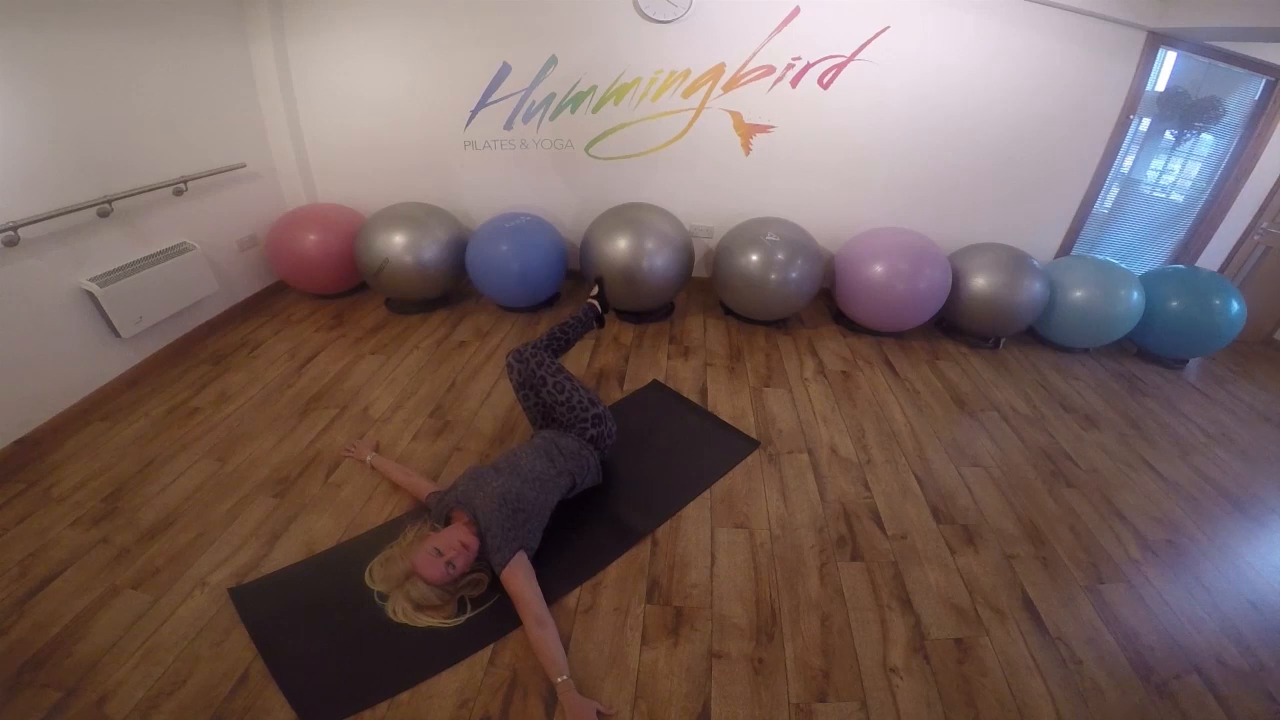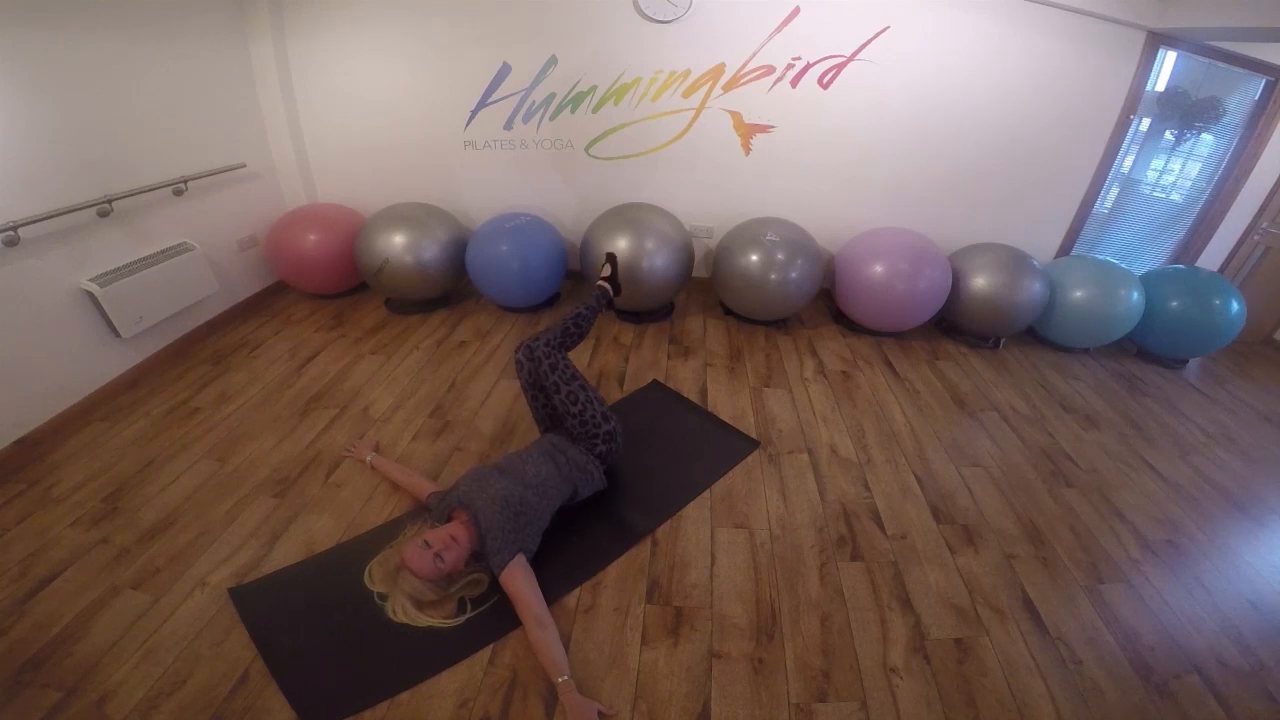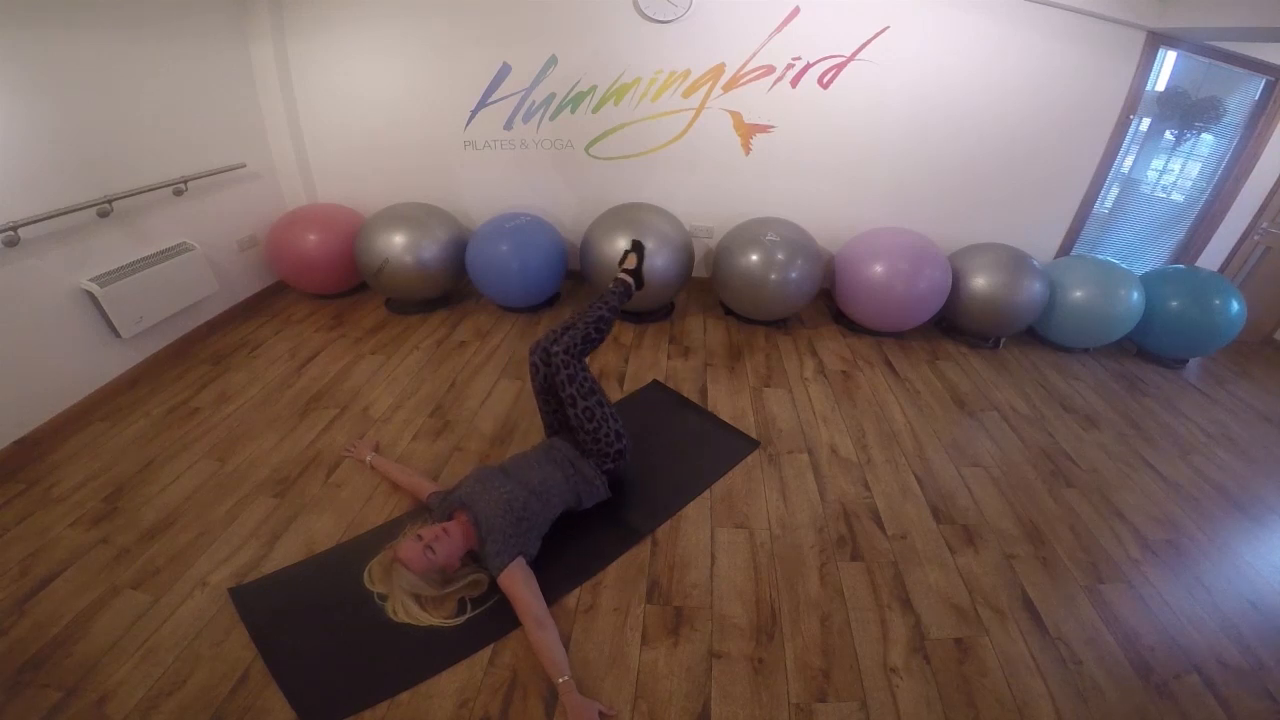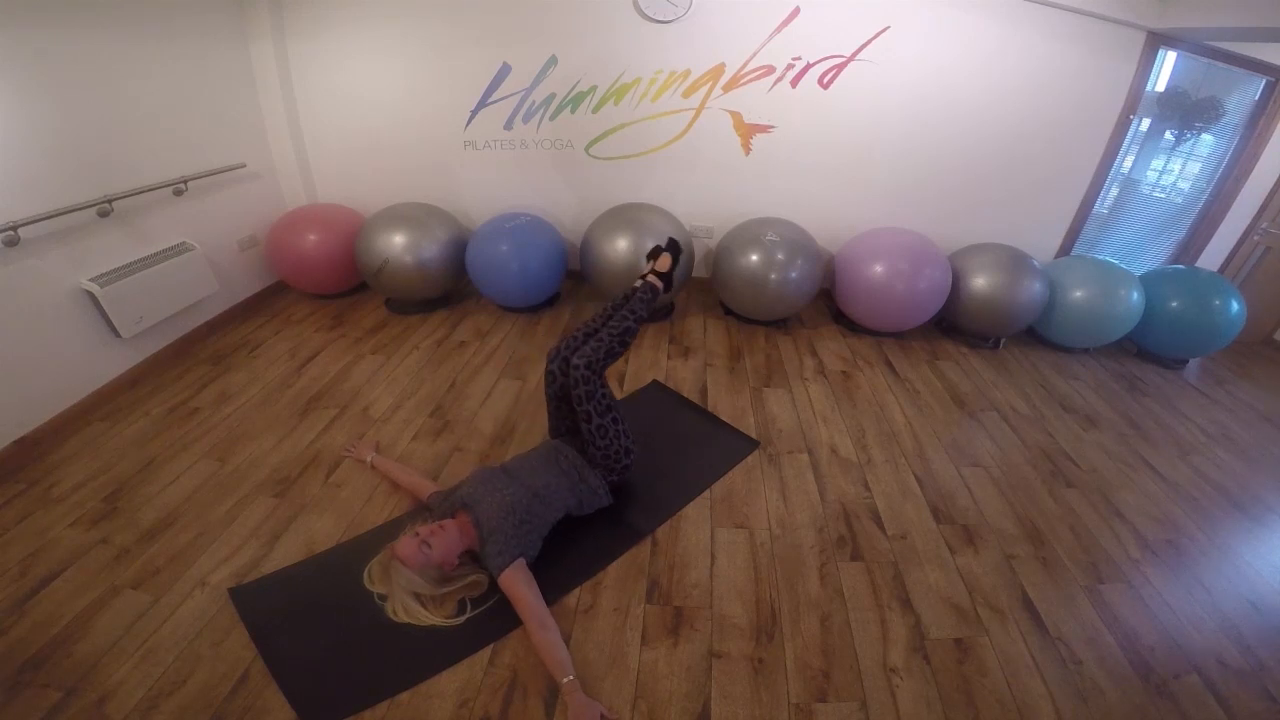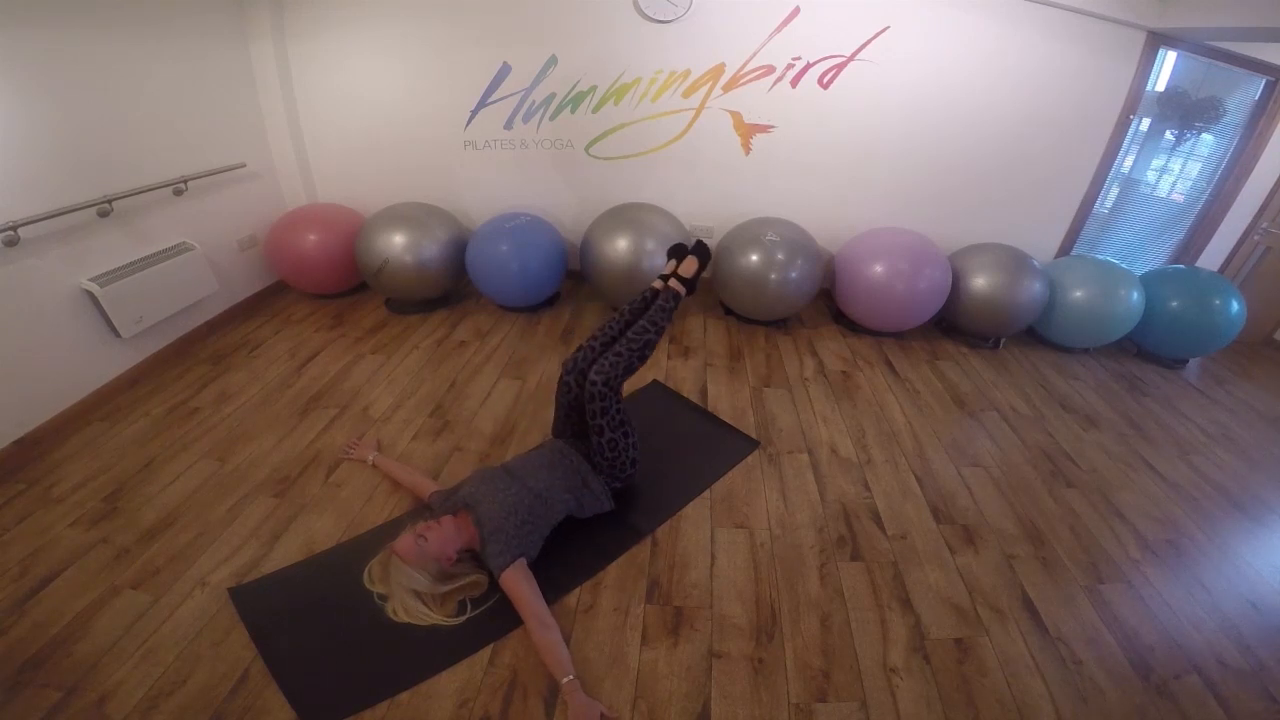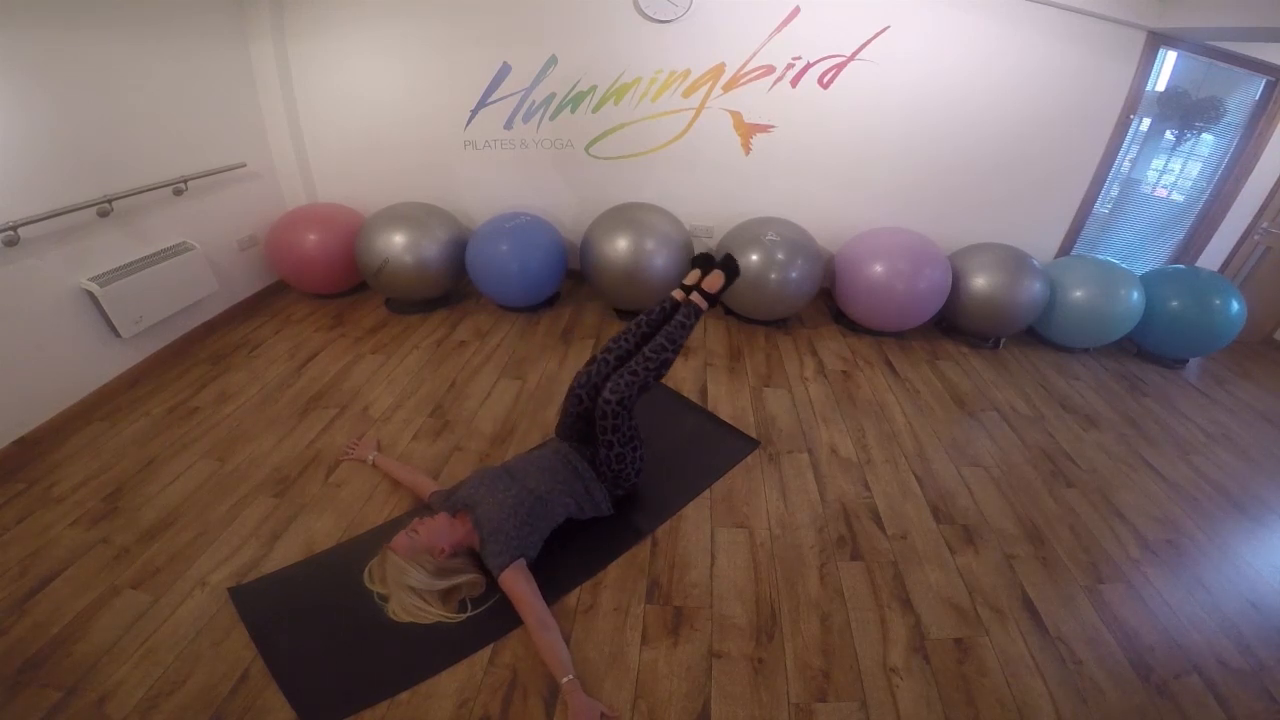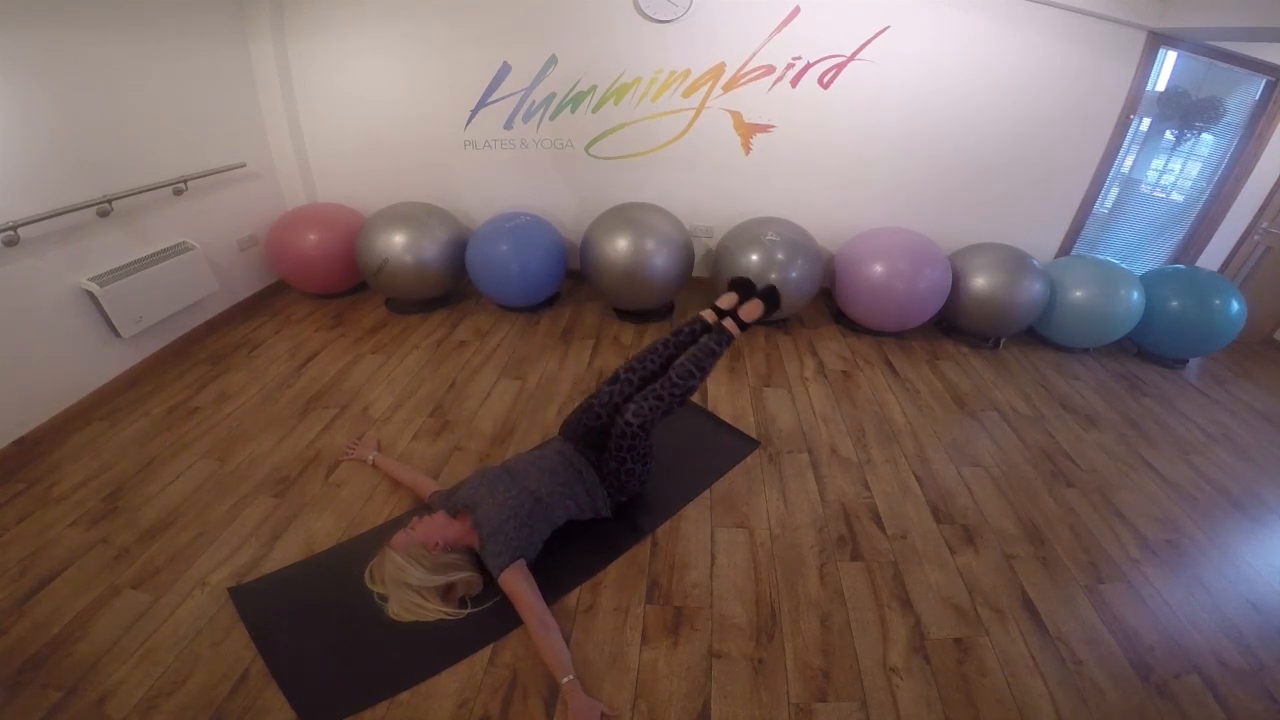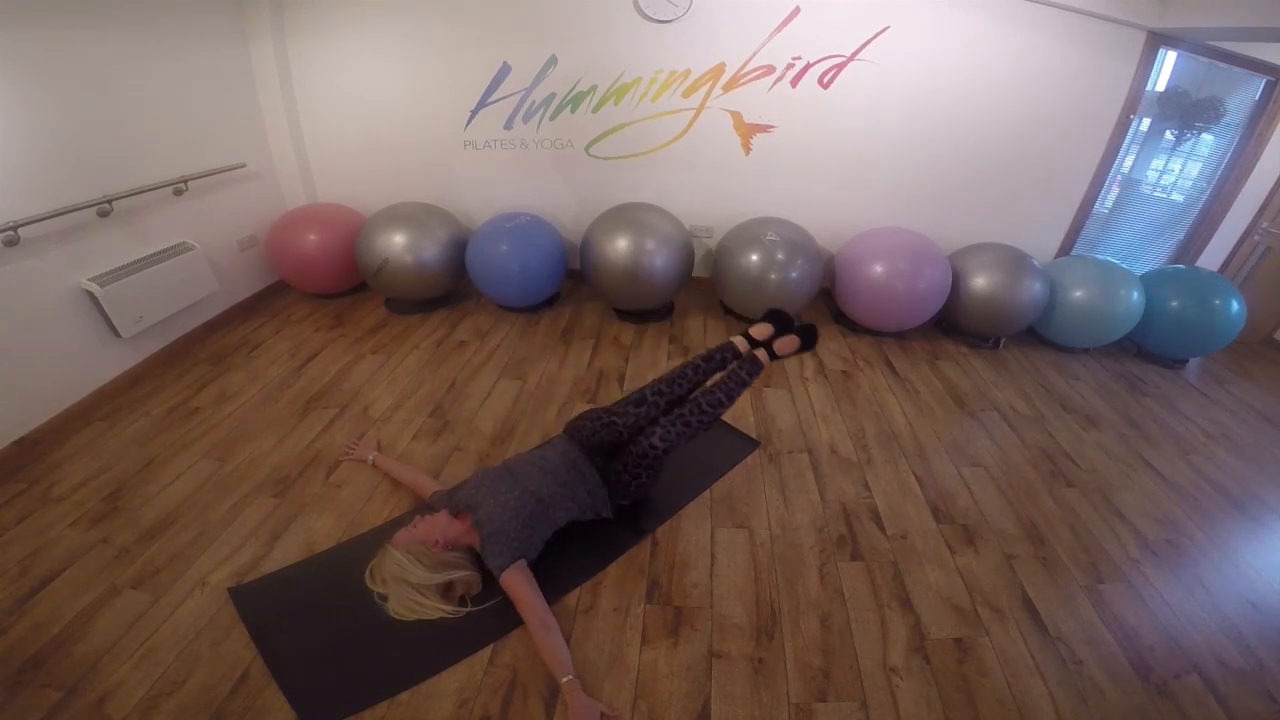
dt=0.4s
person 1, frame 1
left shoulder: (443, 509)
right shoulder: (498, 545)
left elbow: (413, 478)
right elbow: (537, 620)
left wrist: (370, 456)
left hip: (550, 441)
right hip: (583, 444)
left ankle: (595, 308)
right ankle: (594, 309)
person 1, frame 2
left shoulder: (445, 508)
right shoulder: (497, 547)
left elbow: (413, 477)
right elbow: (537, 621)
left wrist: (369, 456)
left hip: (554, 446)
right hip: (587, 454)
left knee: (531, 352)
right knee: (539, 352)
left ankle: (605, 290)
right ankle: (604, 290)
person 1, frame 3
left shoulder: (448, 508)
right shoulder: (495, 549)
left elbow: (414, 478)
right elbow: (537, 622)
left wrist: (371, 457)
left hip: (559, 449)
right hip: (593, 462)
left knee: (546, 353)
right knee: (558, 356)
left ankle: (624, 281)
right ankle: (625, 282)
person 1, frame 4
left shoulder: (449, 507)
right shoulder: (495, 549)
left elbow: (415, 479)
right elbow: (539, 622)
left wrist: (372, 457)
left hip: (562, 450)
right hip: (596, 472)
left knee: (564, 360)
right knee: (582, 367)
left ankle: (647, 283)
right ankle: (654, 284)
person 1, frame 5
left shoulder: (450, 507)
right shoulder: (496, 549)
left elbow: (416, 477)
right elbow: (539, 621)
left wrist: (372, 456)
left hip: (563, 451)
right hip: (600, 475)
left knee: (580, 370)
right knee: (600, 379)
left ankle: (667, 284)
right ankle: (676, 289)
person 1, frame 6
left shoulder: (451, 505)
right shoulder: (495, 548)
left elbow: (417, 477)
right elbow: (539, 621)
left wrist: (373, 456)
left hip: (565, 450)
right hip: (601, 481)
left knee: (591, 383)
right knee: (615, 394)
left ankle: (685, 294)
right ankle: (698, 302)
person 1, frame 7
left shoulder: (452, 505)
right shoulder: (495, 547)
left elbow: (419, 479)
right elbow: (539, 621)
left wrist: (373, 456)
left hip: (569, 450)
right hip: (605, 484)
left knee: (614, 397)
right knee: (635, 413)
left ankle: (717, 315)
right ankle: (731, 325)
person 1, frame 8
left shoulder: (451, 505)
right shoulder: (496, 549)
left elbow: (419, 478)
right elbow: (540, 620)
left wrist: (374, 456)
left hip: (574, 447)
right hip: (607, 487)
left knee: (632, 416)
right knee: (656, 439)
left ankle: (748, 344)
right ankle: (759, 355)
